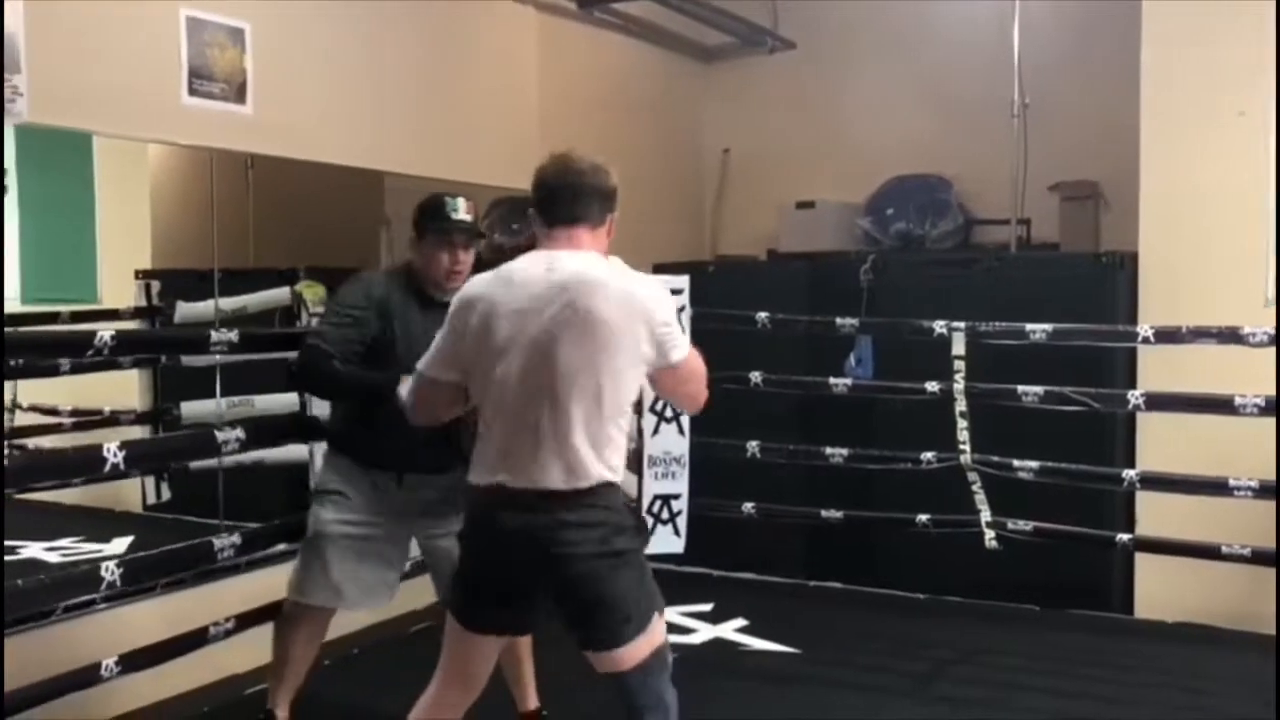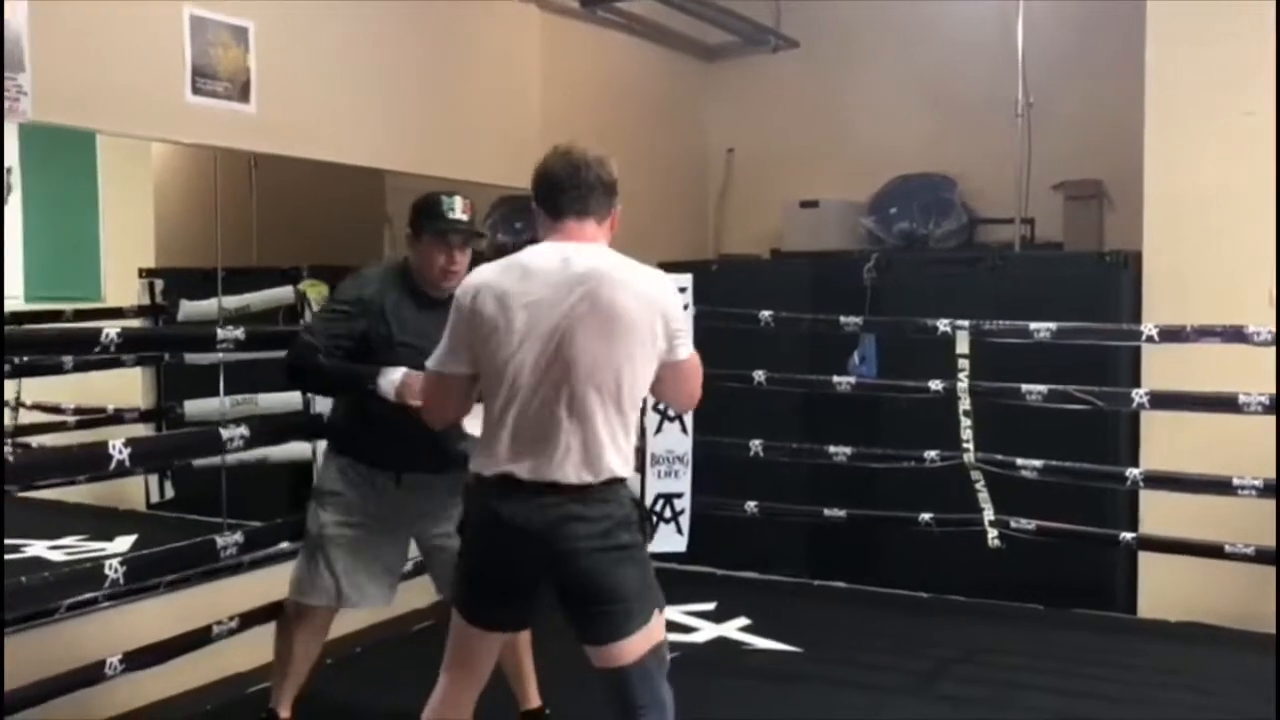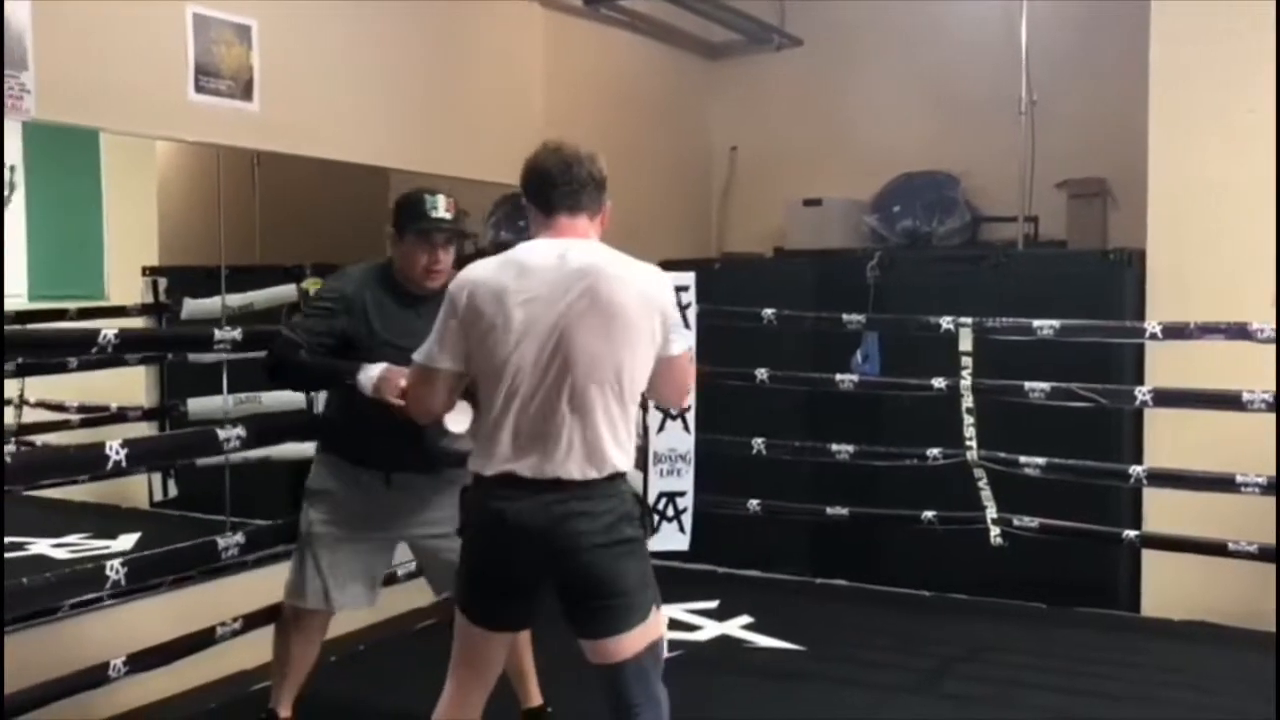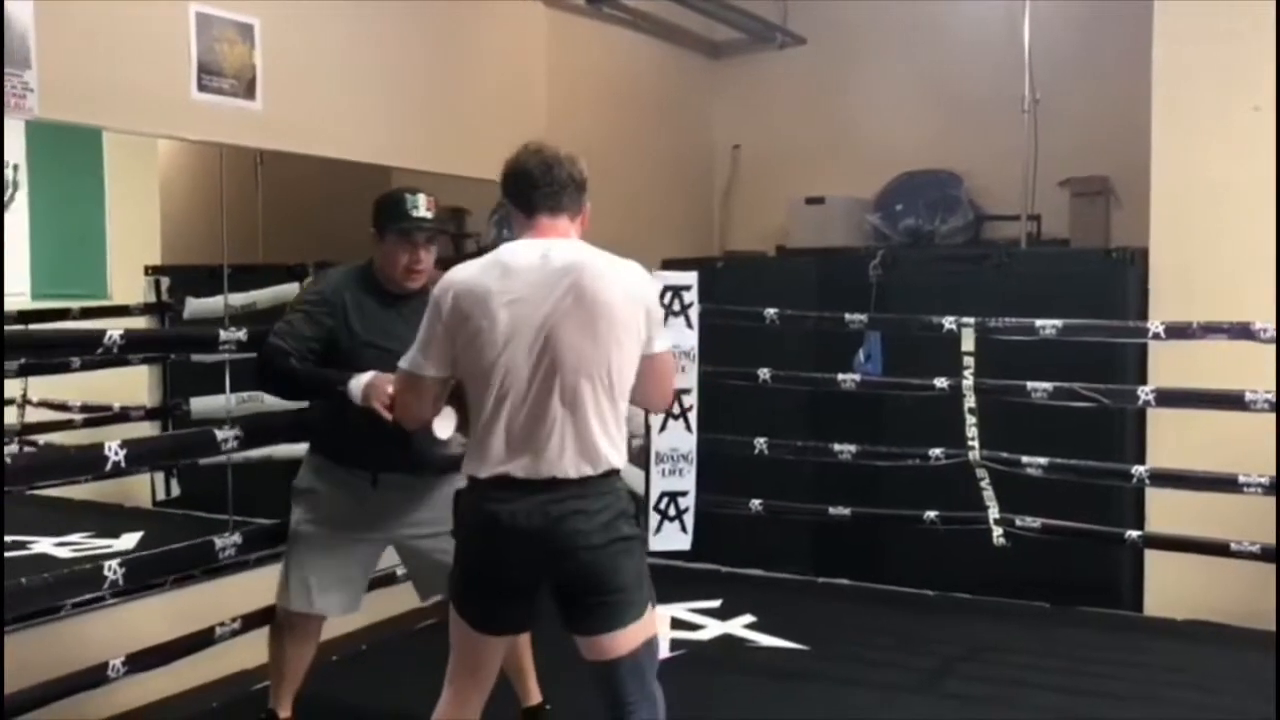
dt=0.1s
person 1, frame 1
left shoulder: (479, 296)
right shoulder: (640, 295)
left elbow: (424, 408)
right elbow: (692, 396)
left hip: (498, 518)
right hip: (591, 523)
person 1, frame 2
left shoulder: (485, 286)
right shoulder: (650, 289)
left elbow: (438, 410)
right elbow: (685, 396)
left hip: (500, 511)
right hip: (595, 518)
person 1, frame 3
left shoulder: (477, 283)
right shoulder: (646, 284)
left elbow: (424, 404)
right elbow: (676, 395)
left hip: (502, 509)
right hip: (598, 510)
person 1, frame 4
left shoulder: (461, 286)
right shoulder: (629, 281)
left elbow: (411, 411)
right elbow: (658, 396)
left hip: (497, 510)
right hip: (592, 508)
person 2, frame 1
right shoulder: (374, 293)
right elbow: (312, 370)
right wrist: (402, 389)
left hip: (452, 479)
right hip: (362, 478)
right knee: (311, 601)
person 2, frame 2
right shoulder: (369, 291)
right elbow: (301, 364)
right wrist: (382, 379)
left hip: (451, 479)
right hip: (362, 477)
right knee: (312, 602)
person 2, frame 3
right shoulder: (351, 291)
right elbow: (284, 360)
right wrist: (361, 376)
left hip: (446, 478)
right hip: (354, 478)
right knee: (308, 603)
person 2, frame 4
right shoulder: (334, 293)
right elbow: (272, 368)
right wrist: (351, 386)
left hip: (434, 480)
right hip: (342, 479)
right knee: (300, 606)
